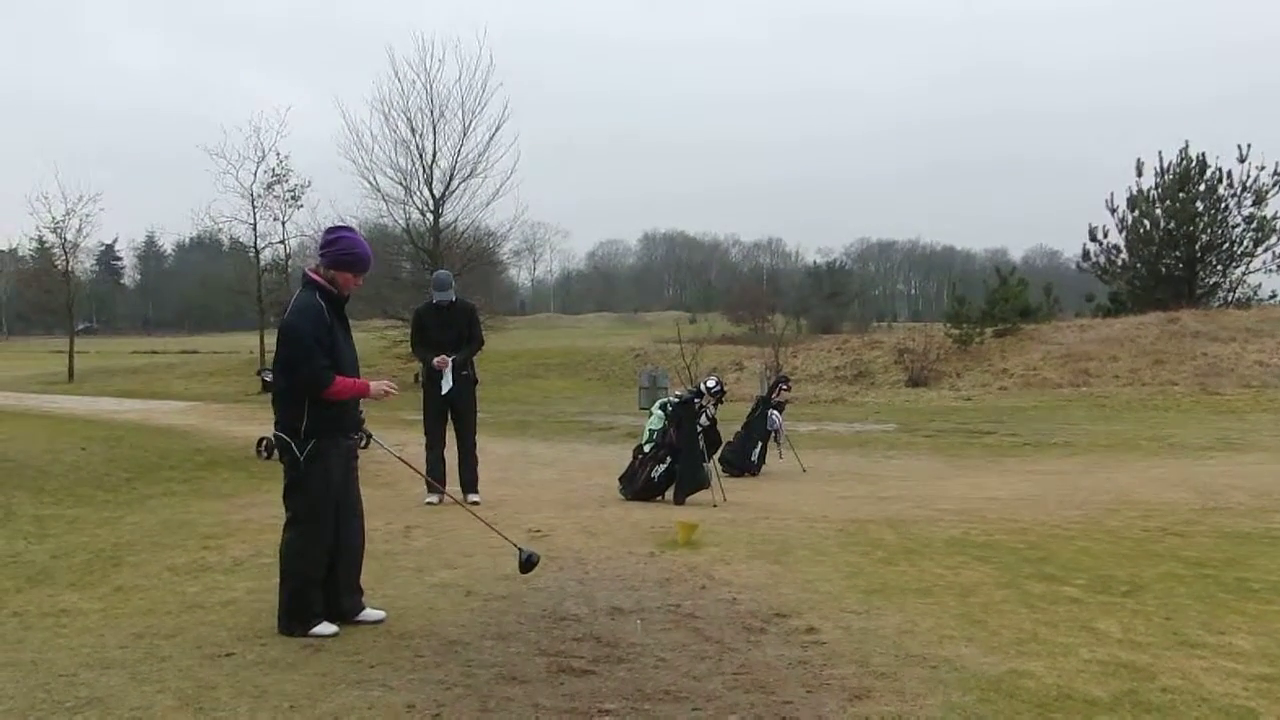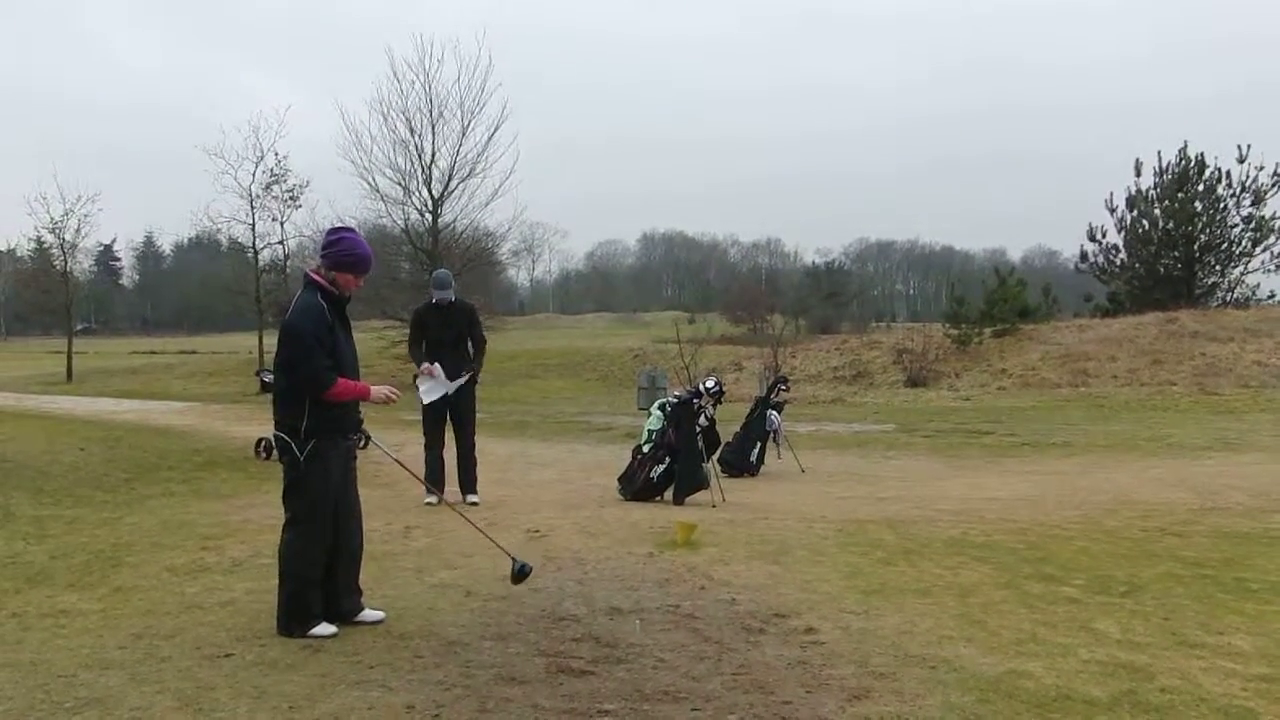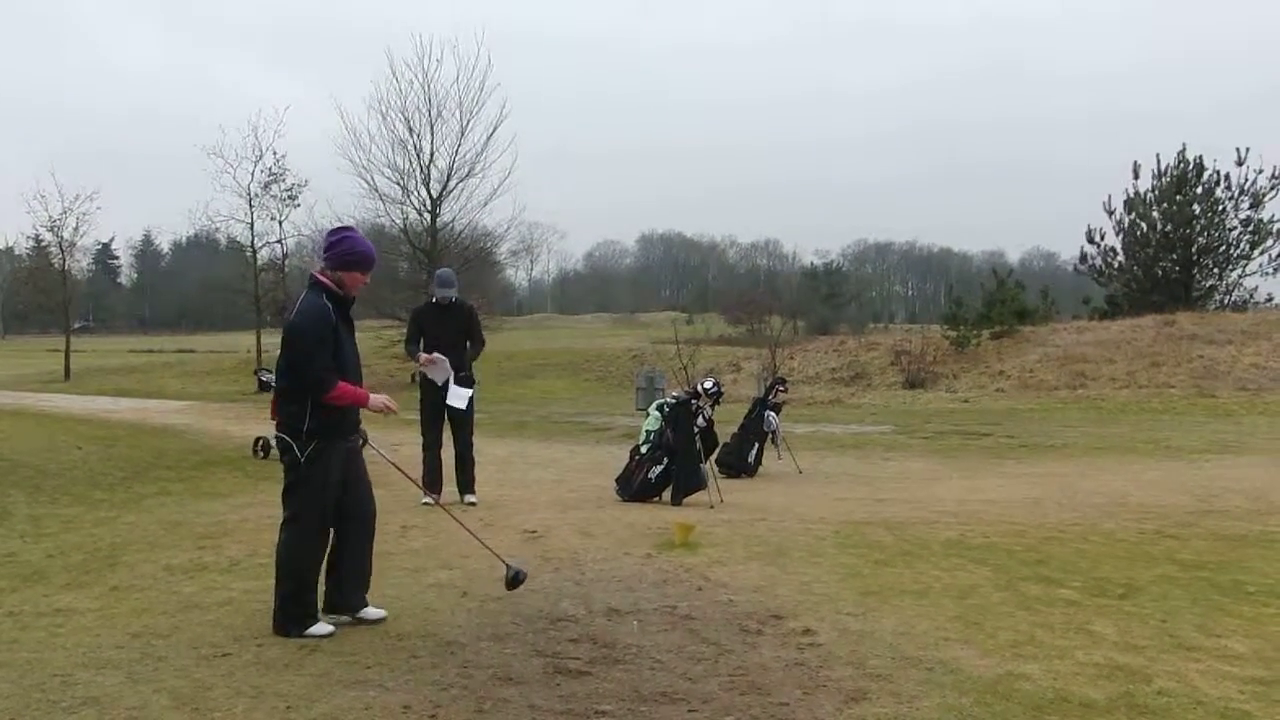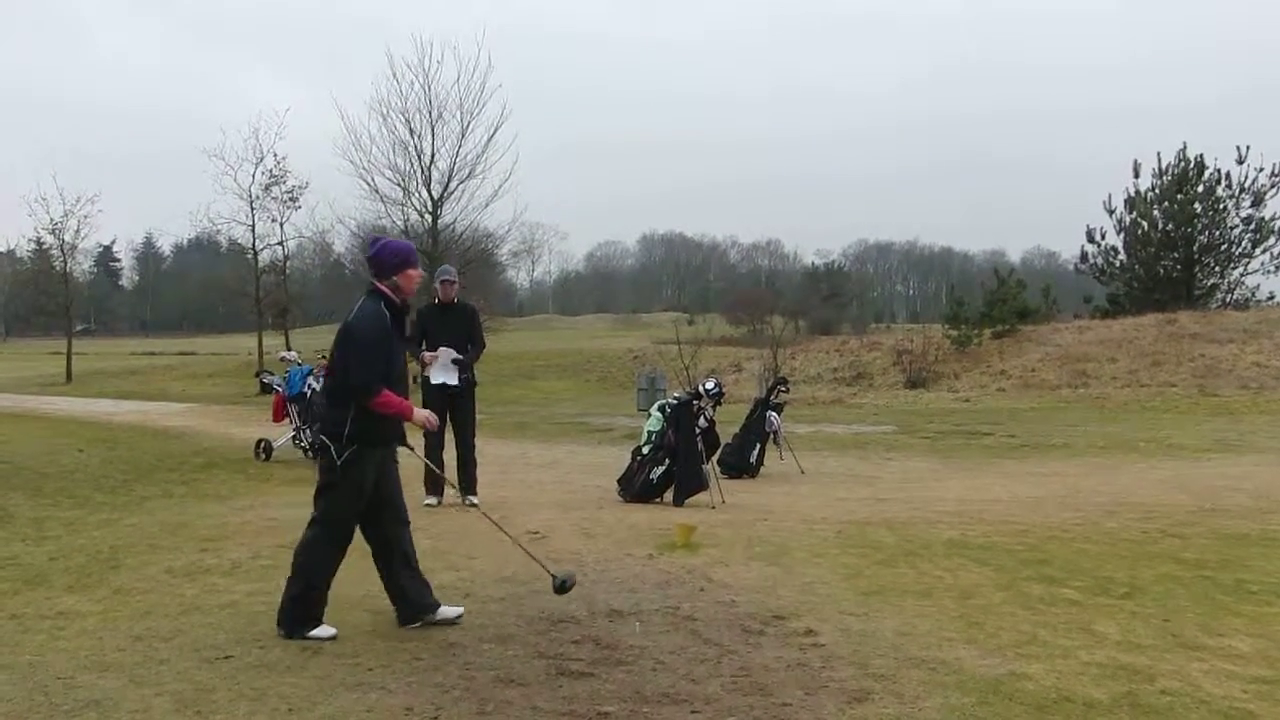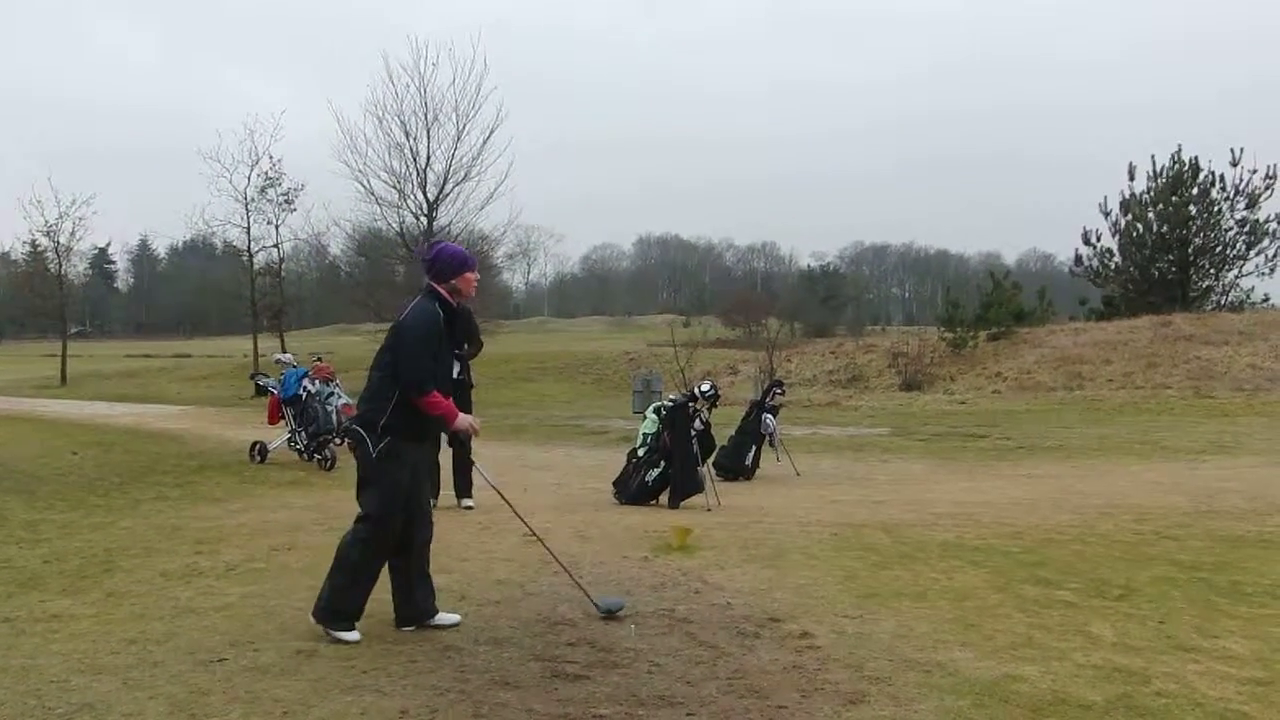
dt=0.4s
person 1, frame 1
left shoulder: (331, 304)
right shoulder: (306, 310)
right elbow: (315, 380)
left wrist: (353, 411)
right wrist: (365, 388)
left hip: (336, 434)
right hip: (309, 438)
left knee: (347, 523)
right knee: (310, 526)
left ankle: (344, 603)
right ankle: (299, 616)
person 1, frame 2
left shoulder: (331, 305)
right shoulder: (307, 311)
right elbow: (317, 381)
left wrist: (353, 414)
right wrist: (367, 392)
left hip: (335, 434)
right hip: (308, 438)
left knee: (345, 523)
right knee: (308, 527)
left ankle: (342, 603)
right ankle: (298, 617)
person 1, frame 3
left shoulder: (334, 307)
right shoulder: (312, 312)
right elbow: (318, 382)
left wrist: (357, 408)
right wrist: (366, 399)
left hip: (338, 434)
right hip: (310, 438)
left knee: (358, 515)
right knee: (306, 527)
left ankle: (346, 601)
right ankle: (294, 617)
person 1, frame 4
left shoulder: (389, 314)
right shoulder: (369, 319)
right elbow: (365, 389)
left wrist: (402, 417)
right wrist: (410, 413)
left hip: (375, 439)
right hip: (349, 440)
left knee: (392, 524)
right knee: (331, 528)
left ankle: (416, 605)
right ankle: (298, 618)
person 1, frame 5
left shoulder: (441, 315)
right shoulder: (422, 318)
right elbow: (415, 386)
left wrist: (450, 419)
right wrist: (453, 416)
left hip: (414, 436)
right hip: (385, 434)
left knee: (415, 525)
right knee: (378, 523)
left ankle: (416, 608)
right ankle: (334, 611)
person 2, frame 1
left shoulder: (467, 309)
right shoulder: (422, 313)
left elbow: (477, 342)
right elbow: (417, 346)
left wrist: (457, 359)
right wrist: (431, 360)
left hip: (463, 377)
right hip: (433, 379)
left knee: (467, 436)
right knee: (434, 437)
left ankle: (470, 489)
right ankle: (435, 489)
person 2, frame 2
left shoulder: (467, 310)
right shoulder: (421, 313)
left elbow: (479, 341)
right elbow: (414, 345)
left wrist: (475, 367)
right wrist: (421, 363)
left hip: (462, 380)
right hip: (432, 381)
left knee: (466, 437)
right knee: (433, 438)
left ankle: (469, 490)
right ankle: (433, 490)
person 2, frame 3
left shoulder: (467, 311)
right shoulder: (421, 312)
left elbow: (478, 341)
right elbow: (410, 343)
left wrist: (467, 359)
right wrist: (419, 356)
left hip: (460, 379)
right hip: (431, 381)
left knee: (464, 437)
right knee: (431, 438)
left ankle: (467, 489)
right ankle: (431, 490)
person 2, frame 4
left shoulder: (468, 312)
right shoulder: (424, 313)
left elbow: (479, 344)
right elbow: (413, 344)
left wrist: (467, 359)
right wrist: (422, 355)
left hip: (462, 380)
right hip: (433, 381)
left knee: (465, 438)
right knee: (433, 438)
left ankle: (469, 490)
right ankle: (433, 491)
person 2, frame 5
left shoulder: (462, 313)
left elbow: (476, 344)
left wrist: (462, 355)
left hip: (458, 381)
left knee: (461, 438)
left ankle: (464, 493)
right ankle: (430, 494)
